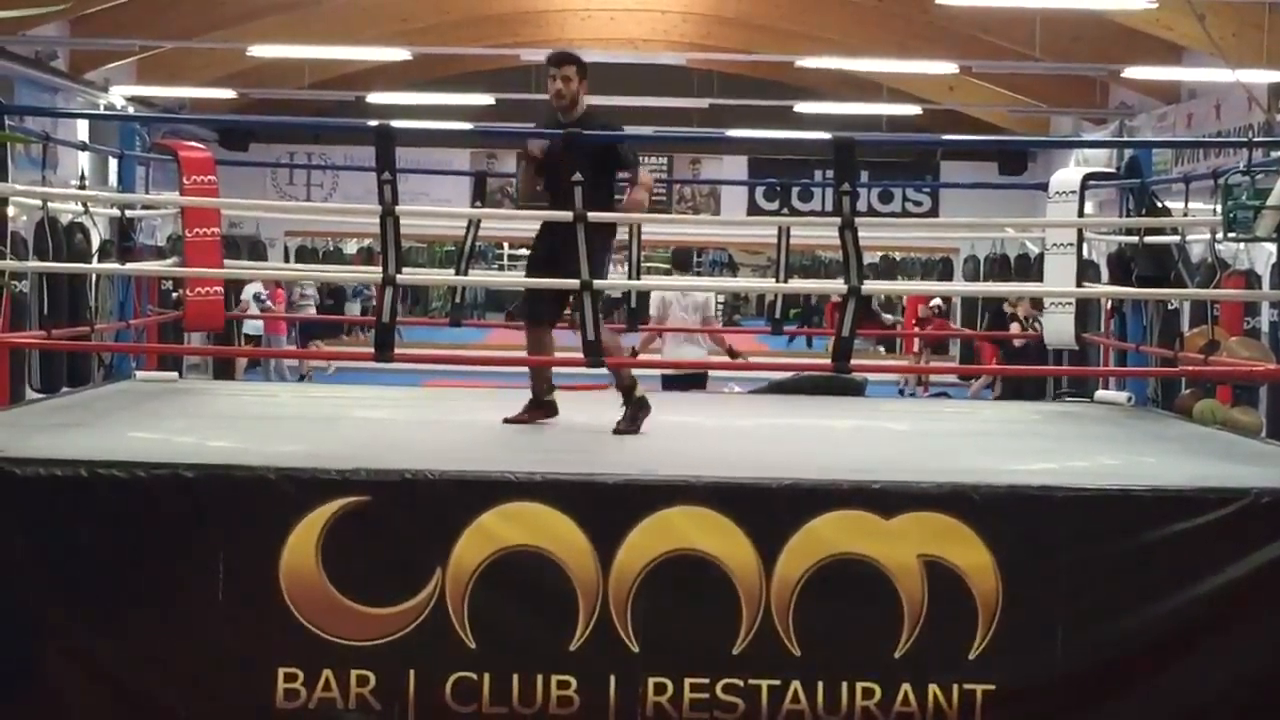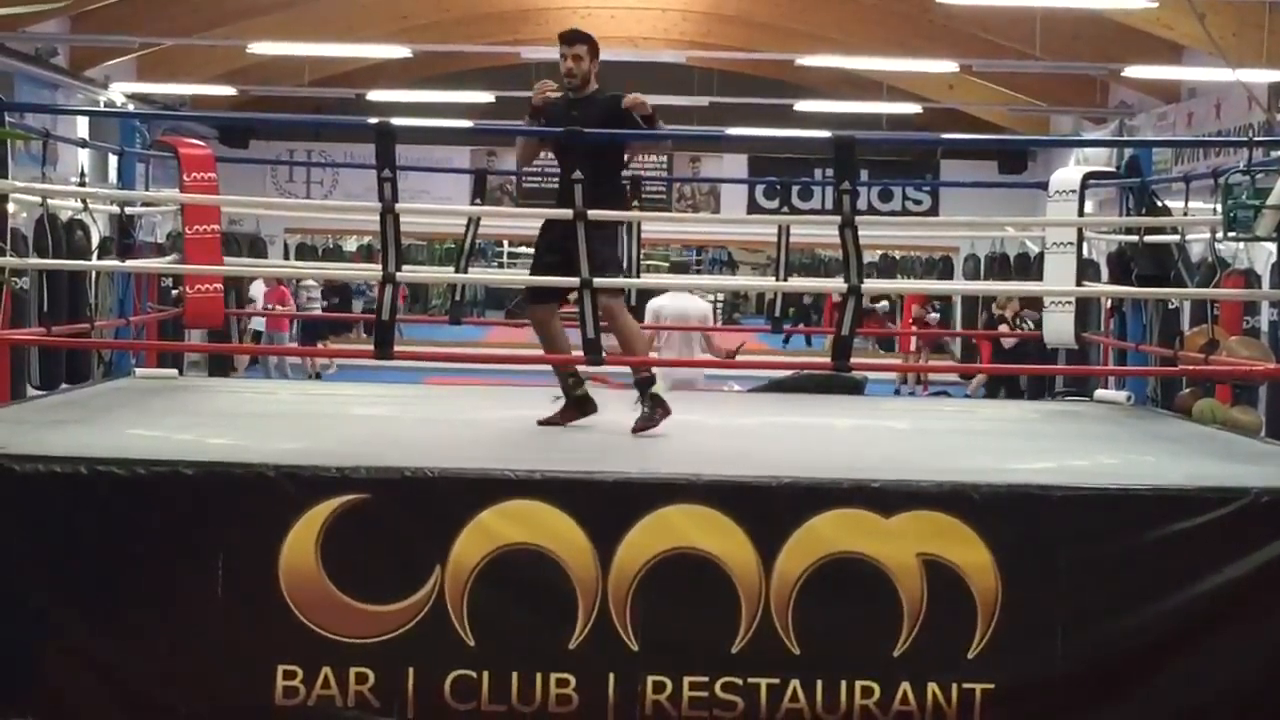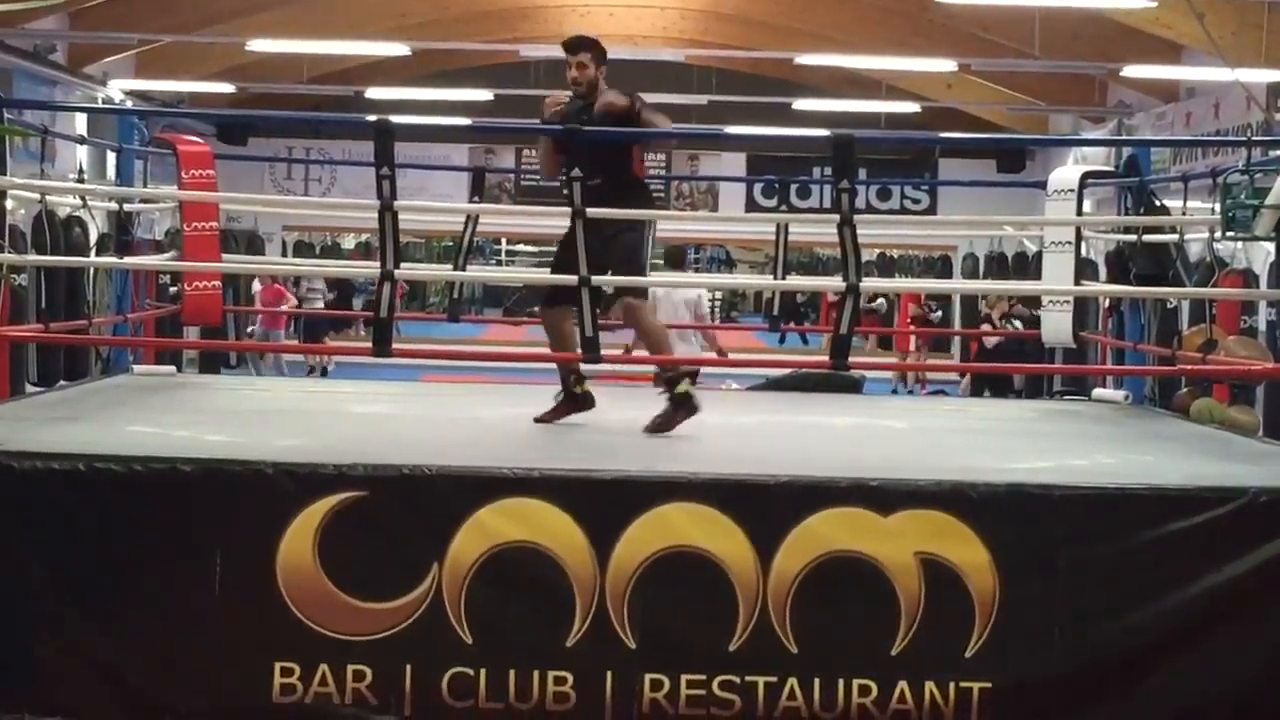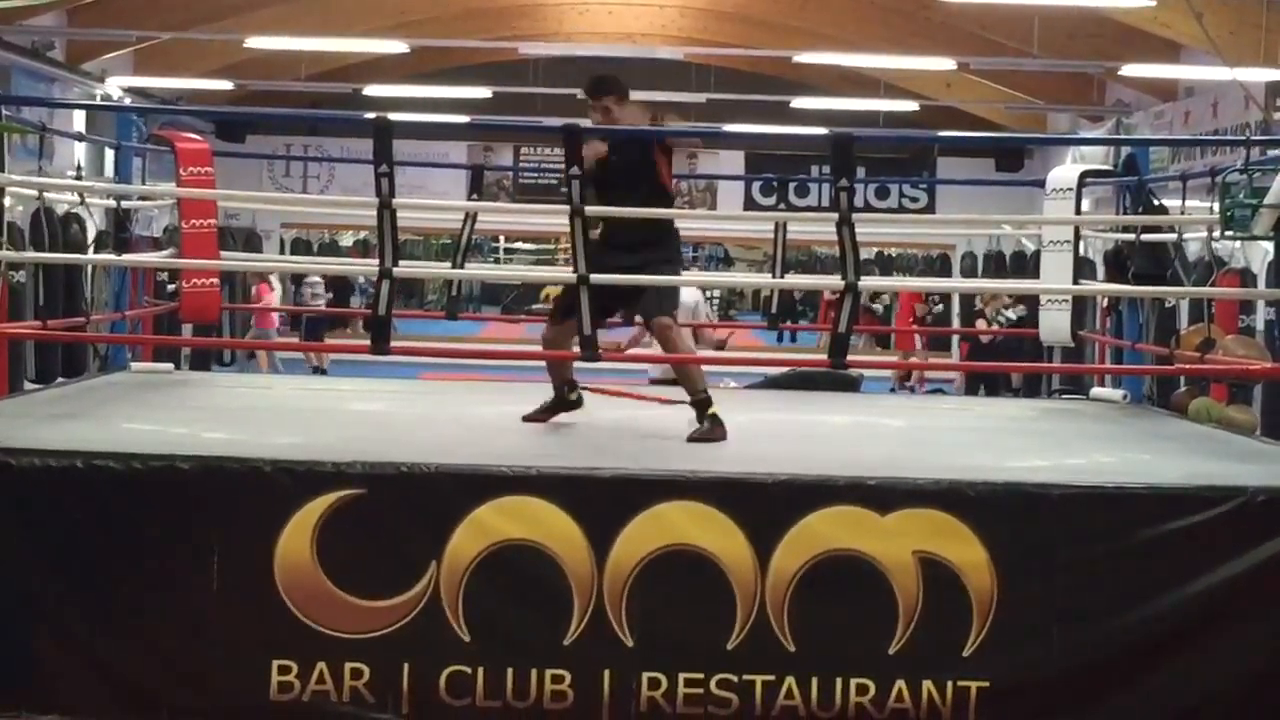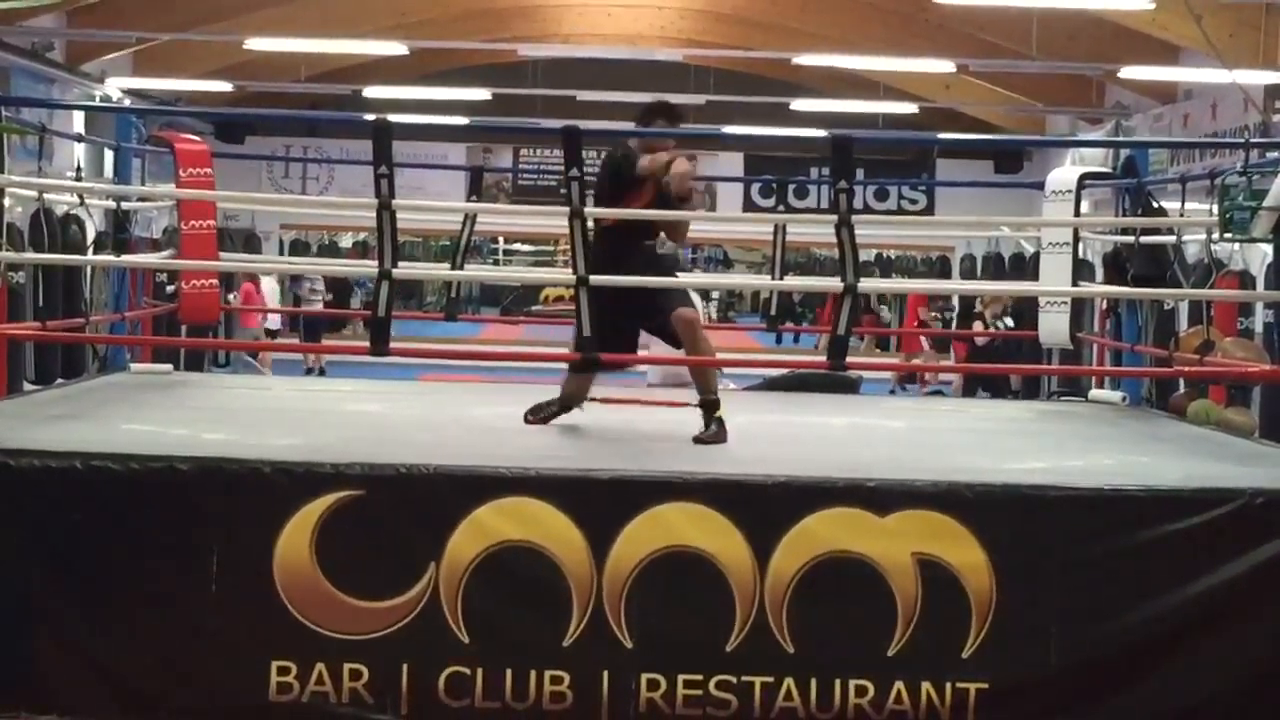
dt=0.2s
person 1, frame 1
left shoulder: (602, 128)
right shoulder: (544, 130)
left elbow: (638, 171)
left wrist: (641, 189)
right wrist: (531, 158)
left hip: (593, 232)
right hip: (554, 233)
right knee: (536, 324)
left ankle: (634, 398)
right ankle: (542, 399)
person 1, frame 2
left shoulder: (612, 104)
right shoulder: (554, 107)
left elbow: (659, 148)
right elbow: (523, 158)
left wrist: (647, 116)
right wrist: (534, 112)
left hip: (603, 216)
right hip: (563, 215)
left knee: (608, 302)
right knee: (540, 307)
left ankle: (651, 397)
right ankle: (577, 397)
person 1, frame 3
left shoulder: (620, 107)
right shoulder: (569, 113)
left elbow: (664, 134)
right elbow: (549, 171)
left wrist: (630, 108)
right wrist: (548, 124)
left hip: (627, 217)
right hip: (589, 221)
left knee: (630, 301)
right knee: (553, 309)
left ankle: (680, 393)
right ankle: (574, 393)
person 1, frame 4
left shoulder: (649, 137)
right shoulder: (594, 150)
left wrist: (637, 121)
right wrist: (584, 168)
left hip: (657, 249)
right hip: (611, 251)
left knee: (662, 325)
right knee: (557, 333)
left ankle: (707, 413)
right ankle: (564, 395)
person 1, frame 5
left shoulder: (665, 171)
right shoulder: (620, 161)
left elbow: (678, 235)
right elbow: (607, 213)
left wrist: (680, 196)
right wrist: (655, 172)
left hip: (647, 266)
right hip: (607, 270)
left knee: (686, 321)
right knee: (585, 368)
left ankle: (712, 416)
right ankle: (567, 399)
